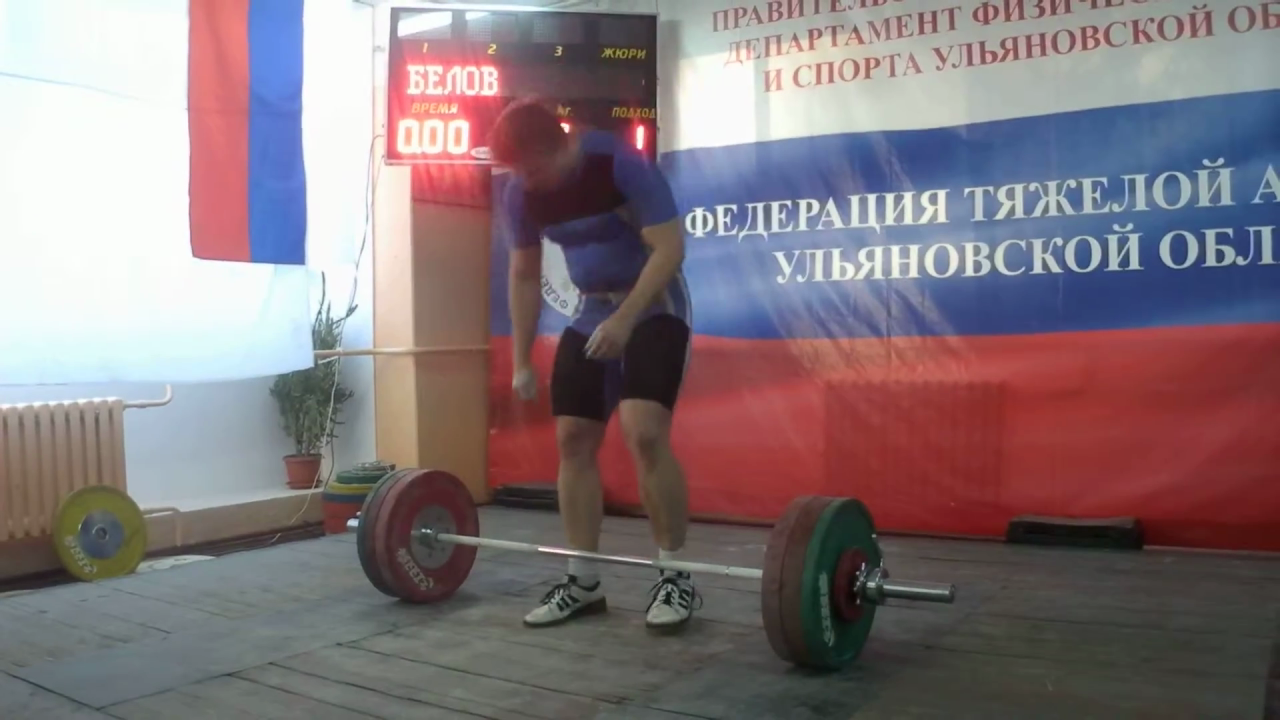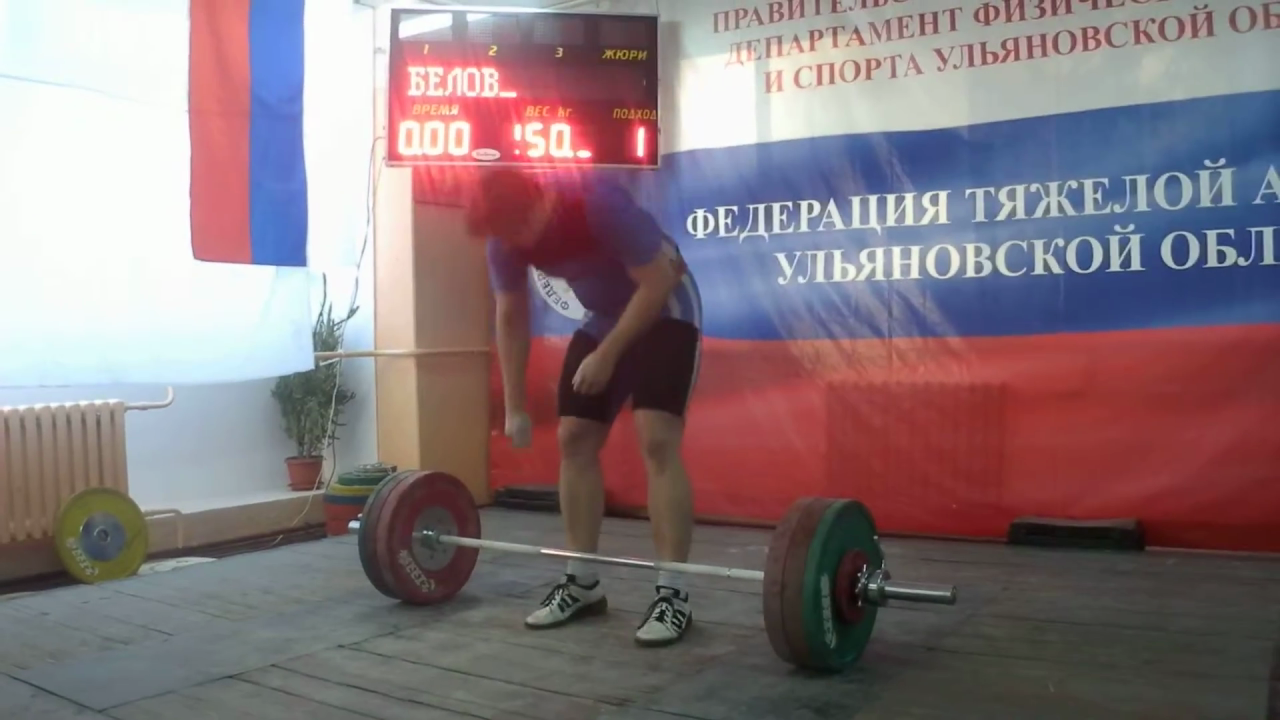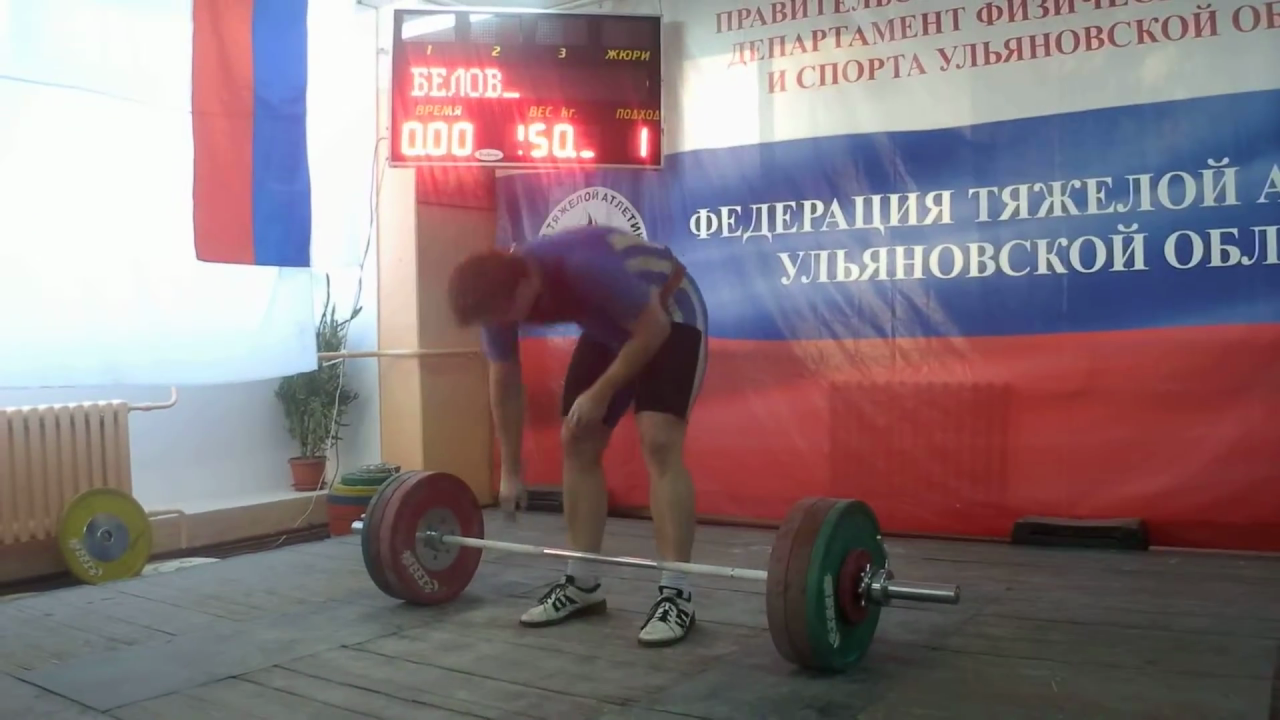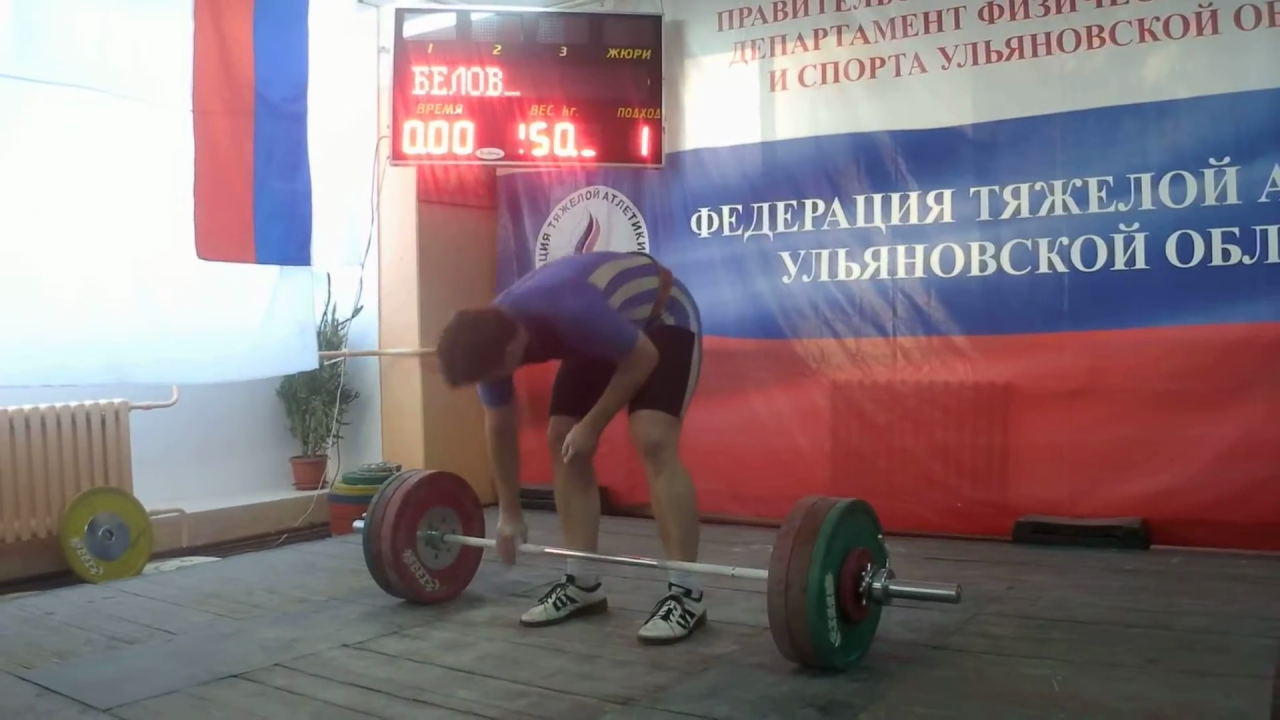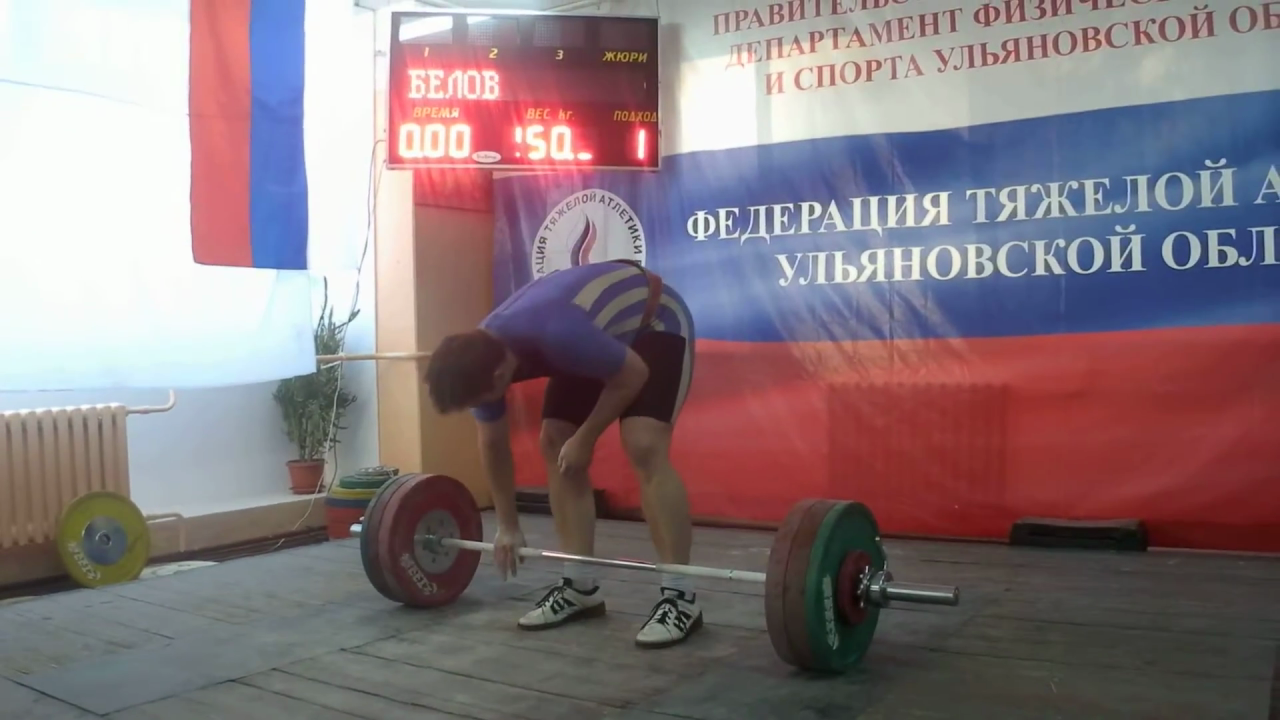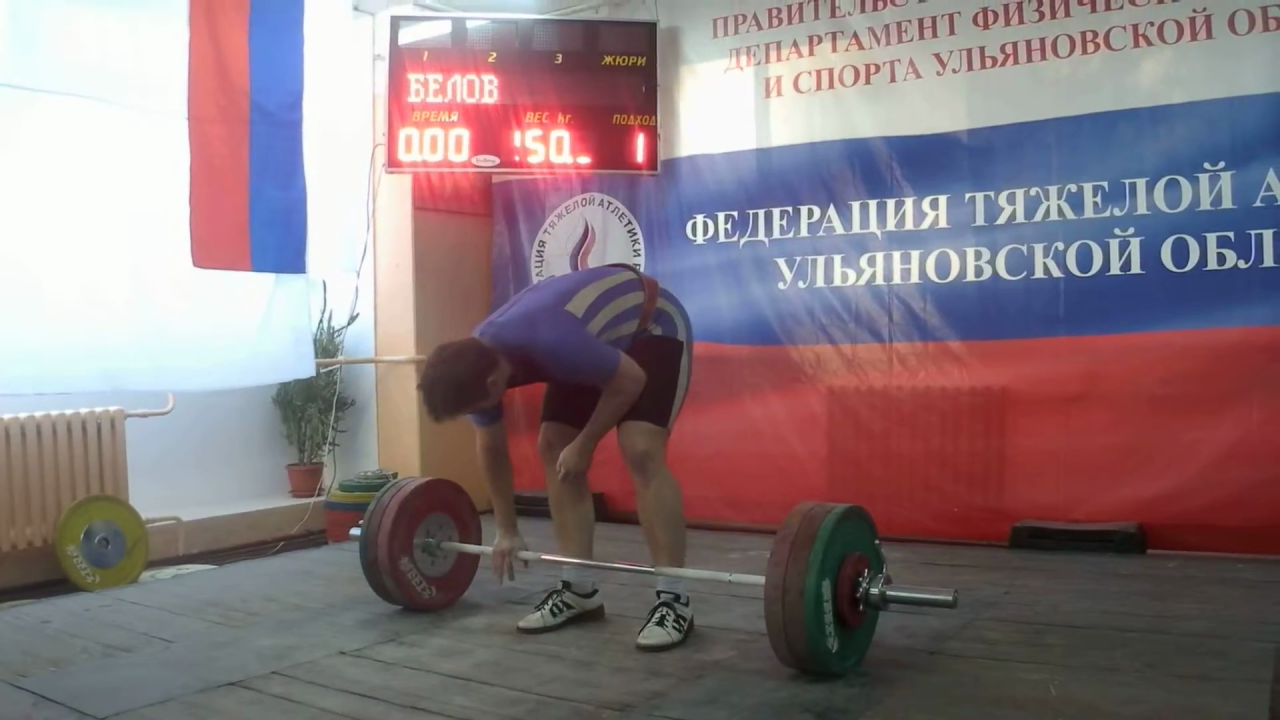
dt=0.2s
person 1, frame 1
left shoulder: (620, 163)
right shoulder: (522, 192)
left elbow: (670, 247)
right elbow: (524, 277)
left wrist: (626, 320)
right wrist: (522, 361)
left hip: (654, 306)
right hip: (592, 312)
left knee: (645, 432)
right knee: (573, 439)
left ankle: (674, 574)
right ankle: (582, 582)
person 1, frame 2
left shoulder: (600, 204)
right shoulder: (508, 238)
left elbow: (658, 280)
right elbow: (511, 320)
left wrist: (608, 356)
right wrist: (515, 409)
left hip: (665, 309)
right hip: (603, 319)
left knee: (656, 438)
right knee: (575, 441)
left ankle: (673, 592)
right ankle: (583, 581)
person 1, frame 3
left shoulder: (584, 267)
right shoulder: (499, 297)
left elbow: (653, 327)
right elbow: (505, 383)
left wrist: (600, 394)
right wrist: (510, 470)
left hip: (669, 317)
right hip: (609, 326)
left knee: (658, 440)
right knee: (578, 441)
left ankle: (677, 593)
right ankle: (582, 583)
person 1, frame 4
left shoulder: (571, 314)
right shoulder: (491, 337)
left elbow: (642, 358)
right elbow: (500, 429)
left wrist: (592, 425)
right wrist: (509, 514)
left hip: (663, 316)
right hip: (608, 328)
left knee: (652, 439)
right knee: (562, 442)
left ankle: (685, 593)
right ankle: (583, 583)
person 1, frame 5
left shoulder: (559, 335)
right shoulder: (483, 355)
left elbow: (633, 375)
right elbow: (493, 444)
left wrist: (585, 439)
right wrist: (507, 526)
left hip: (656, 322)
right hip: (604, 330)
left knee: (642, 445)
right knee: (554, 445)
left ankle: (679, 596)
right ankle: (580, 586)
person 1, frame 6
left shoulder: (551, 343)
right shoulder: (478, 361)
left elbow: (630, 381)
right elbow: (492, 448)
left wrist: (584, 445)
right wrist: (507, 530)
left hip: (654, 325)
right hip: (602, 333)
left knee: (640, 450)
right knee: (552, 448)
left ankle: (674, 599)
right ankle: (579, 590)
